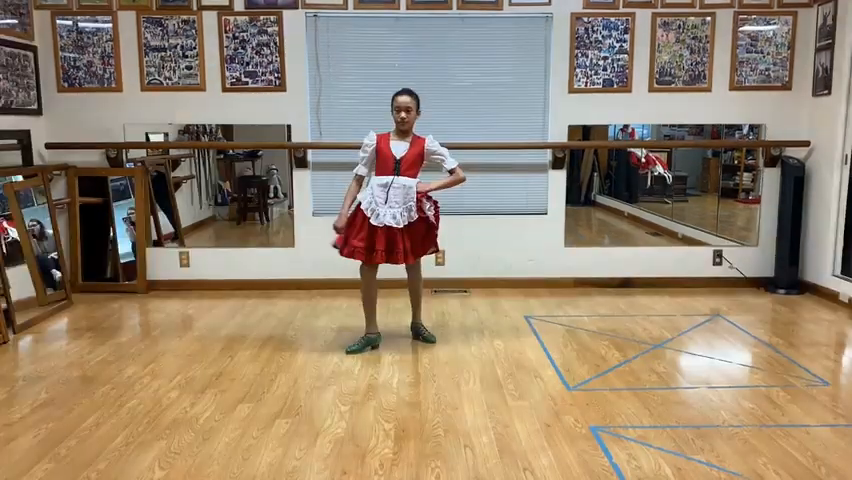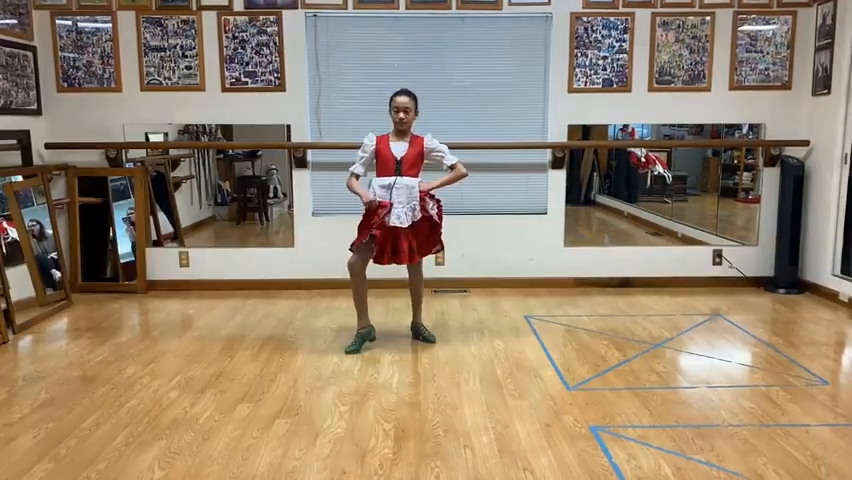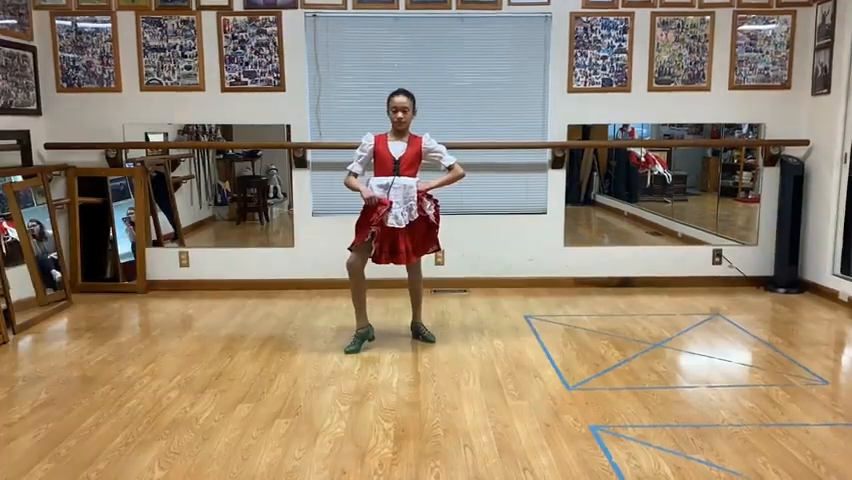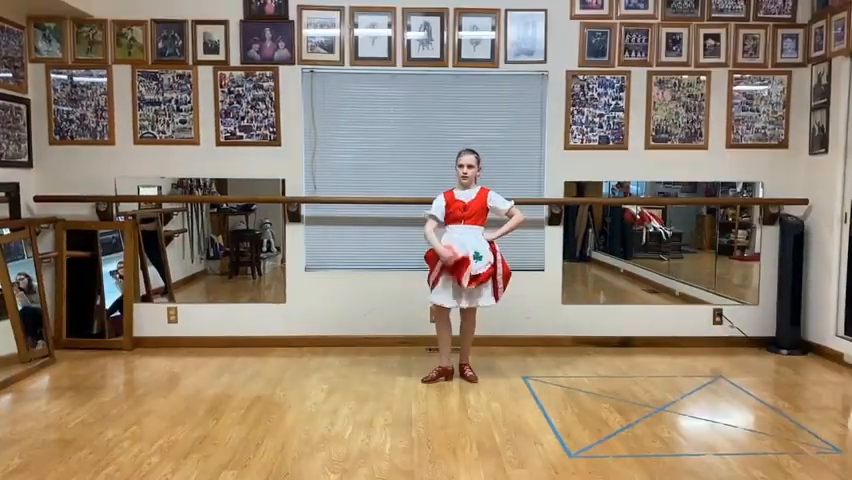
dt=0.3s
person 1, frame 1
left shoulder: (426, 145)
right shoulder: (374, 141)
left elbow: (459, 175)
right elbow: (358, 178)
left wrist: (429, 187)
right wrist: (343, 211)
left hip: (408, 209)
right hip: (375, 207)
left knee: (413, 267)
right knee: (367, 270)
left ankle: (417, 323)
right ankle: (371, 331)
person 1, frame 2
left shoulder: (425, 143)
right shoulder: (375, 142)
left elbow: (461, 171)
right elbow: (351, 178)
left wrist: (431, 186)
right wrist: (363, 193)
left hip: (412, 209)
right hip: (380, 210)
left knee: (415, 266)
right knee: (355, 264)
left ankle: (417, 323)
right ankle: (364, 327)
person 1, frame 3
left shoulder: (423, 143)
right shoulder: (372, 142)
left elbow: (458, 172)
right elbow: (349, 177)
left wrist: (429, 186)
right wrist: (363, 189)
left hip: (410, 209)
right hip: (379, 209)
left knee: (413, 266)
right knee: (354, 263)
left ankle: (417, 323)
right ankle: (363, 327)
person 1, frame 4
left shoulder: (487, 196)
right shoulder: (445, 198)
left elbow: (518, 217)
right elbow: (429, 228)
left wrist: (495, 235)
right wrist: (439, 248)
left hip: (476, 254)
right hip: (448, 255)
left knee: (469, 310)
right knee: (439, 308)
